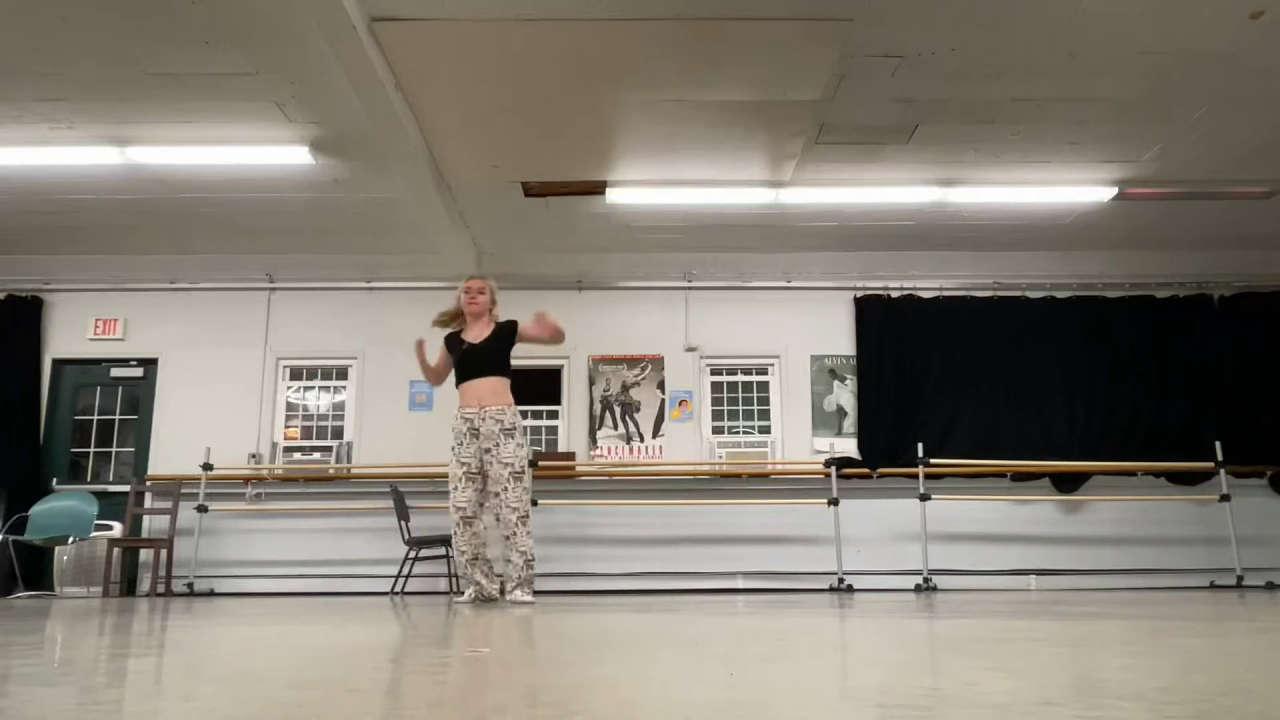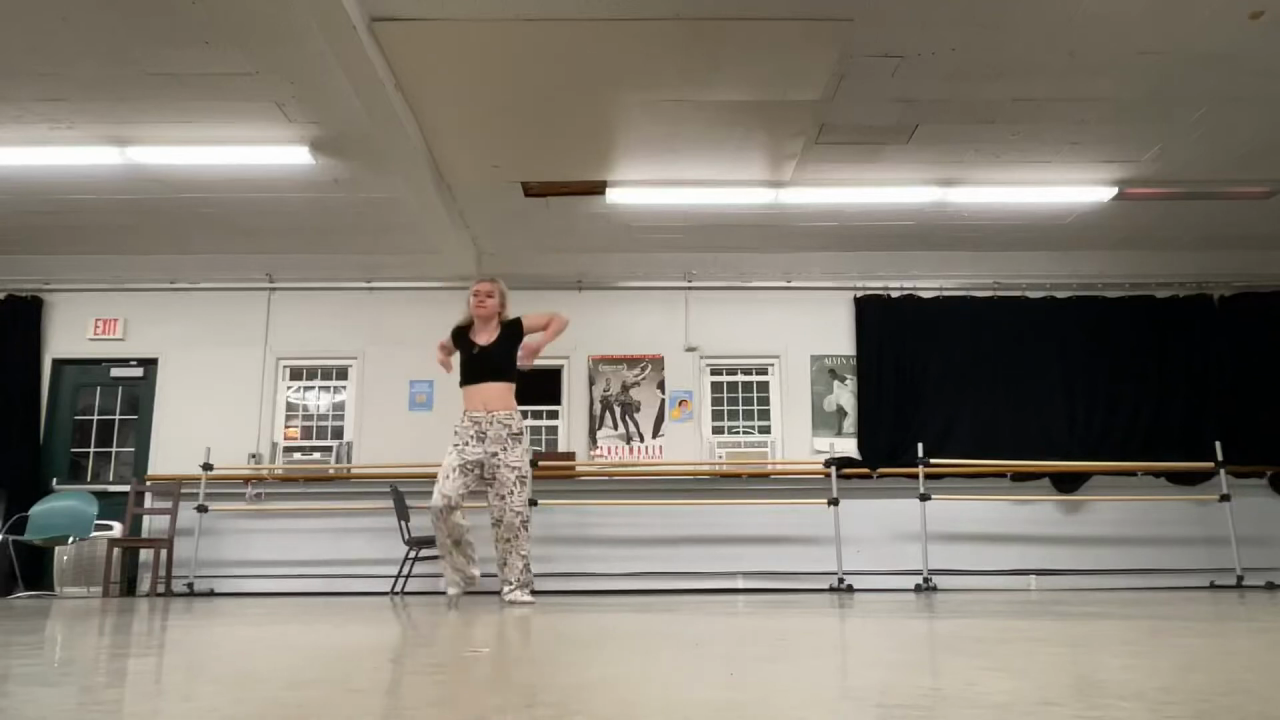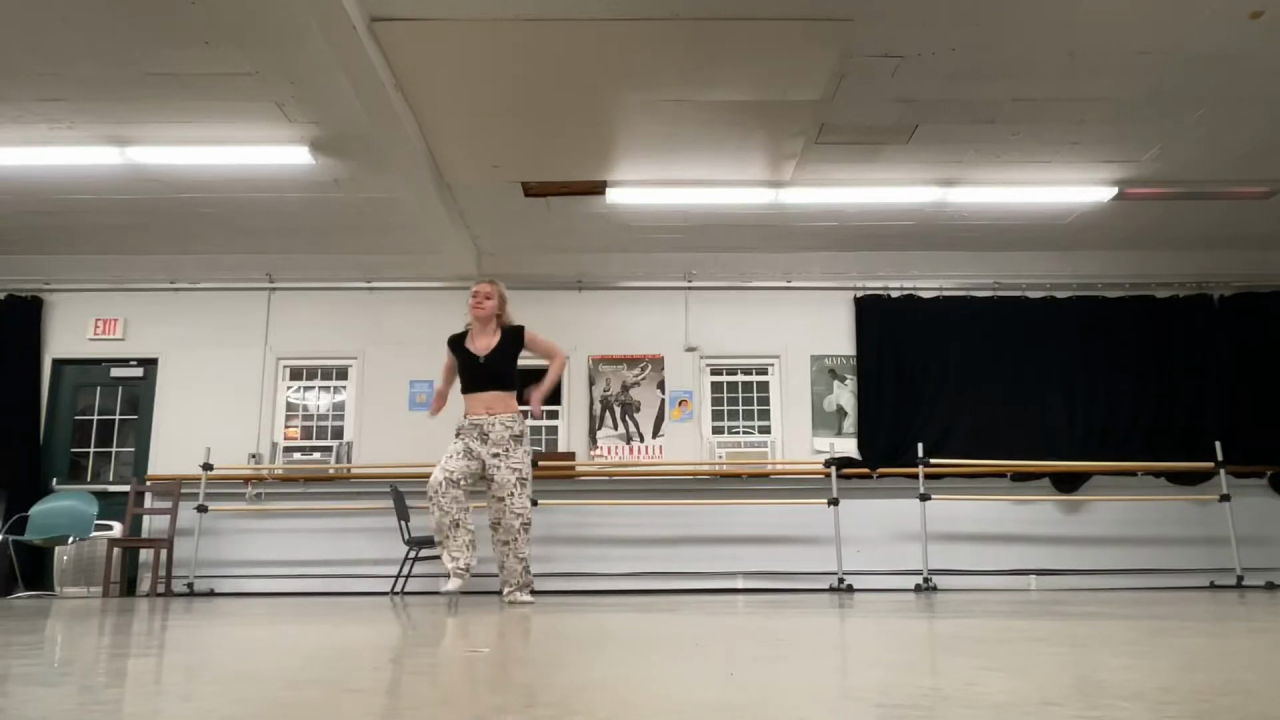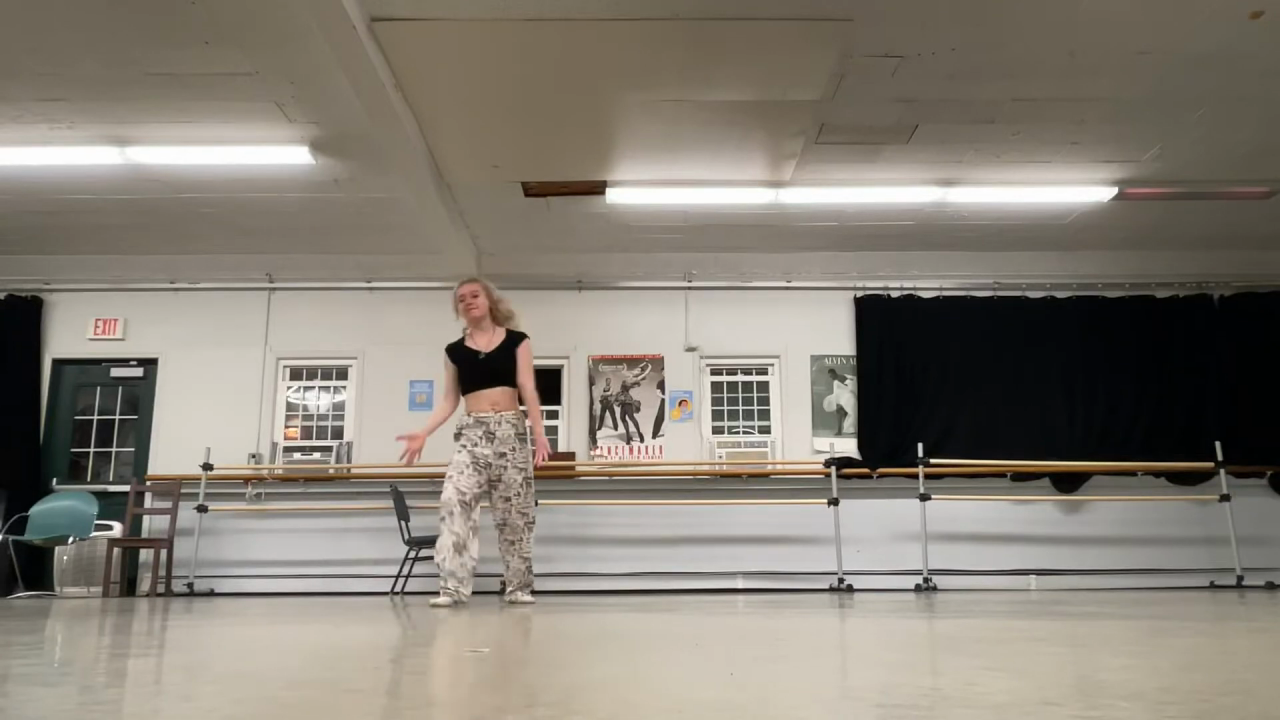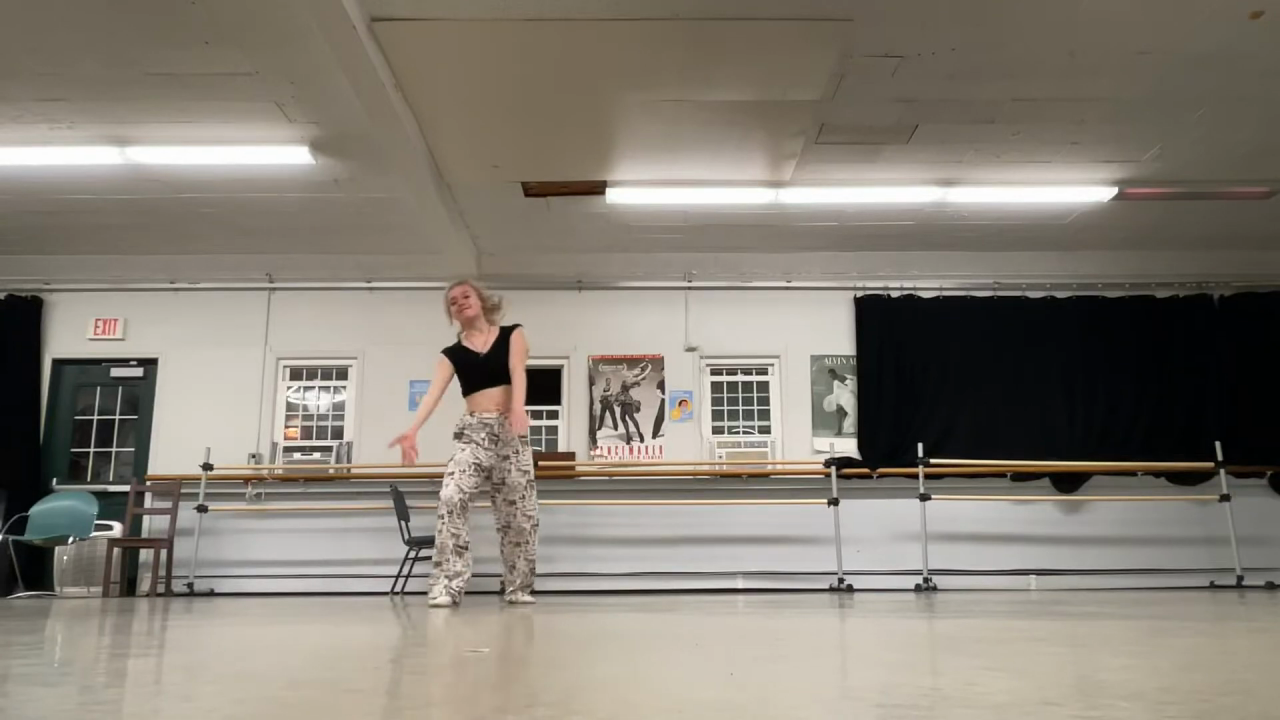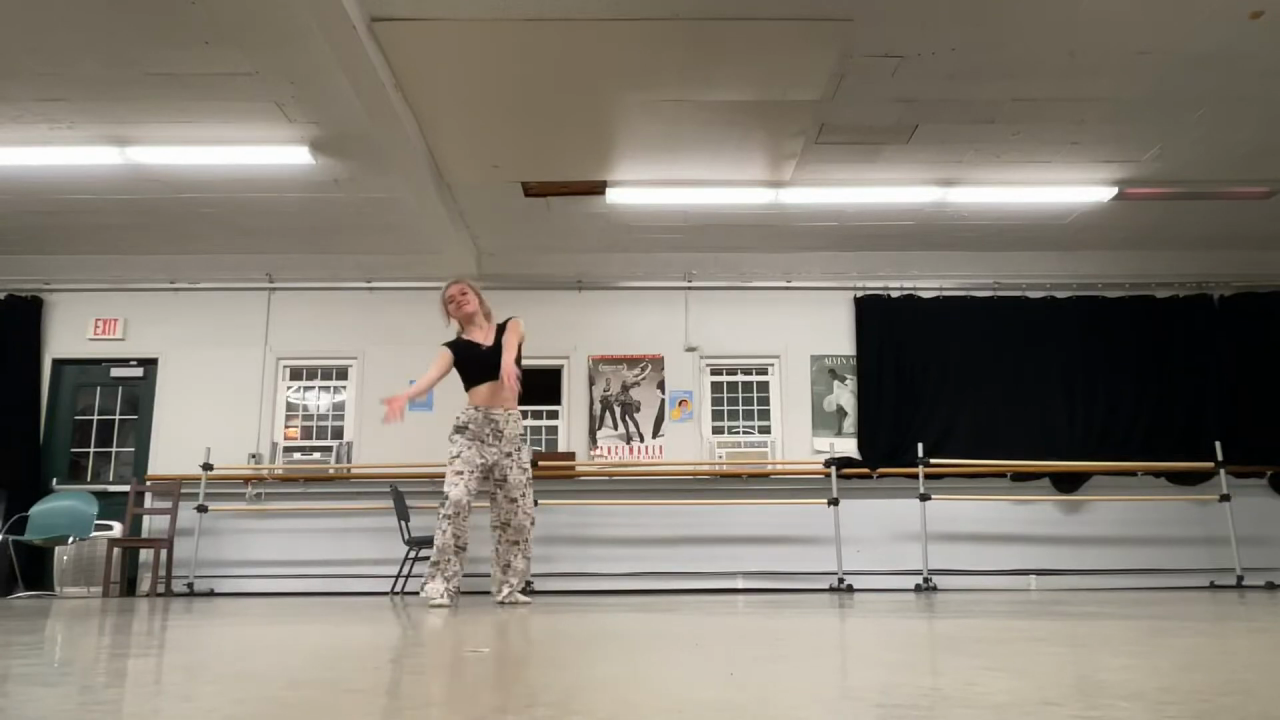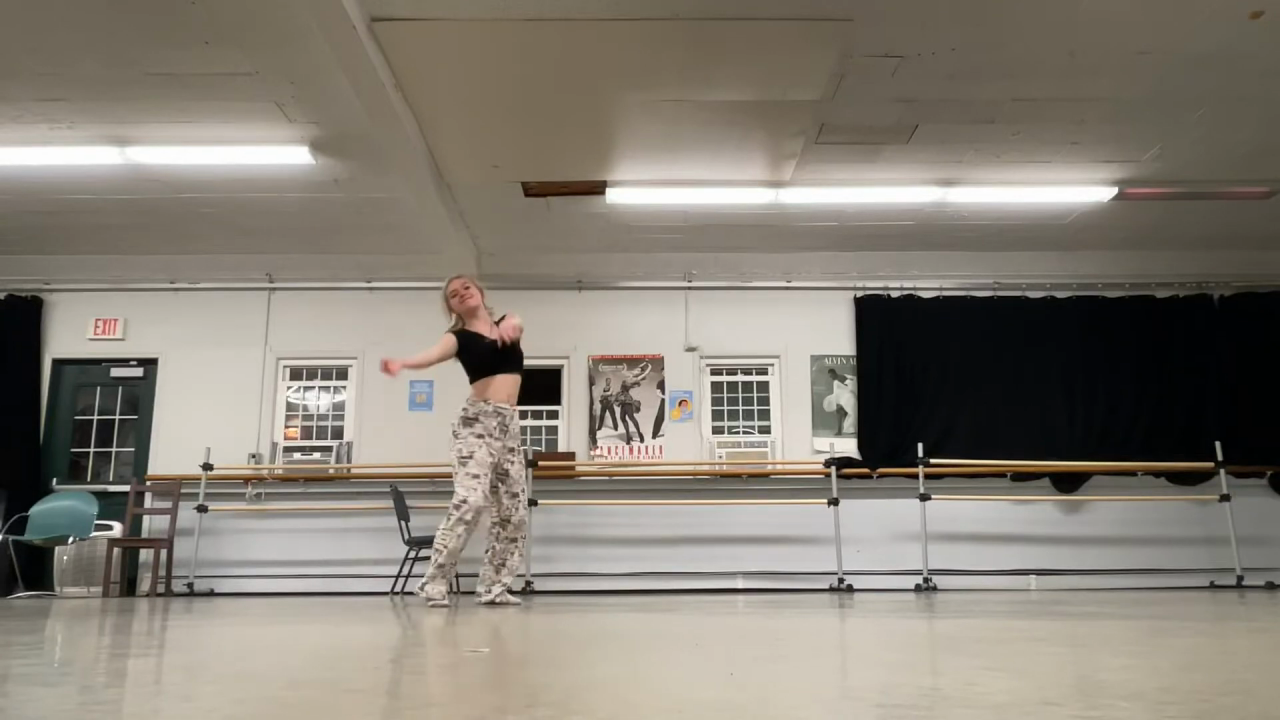
dt=0.1s
person 1, frame 1
left shoulder: (507, 330)
right shoulder: (452, 338)
left elbow: (556, 337)
right elbow: (436, 379)
left wrist: (548, 325)
right wrist: (422, 358)
left hip: (502, 424)
right hip: (465, 426)
left knee: (512, 508)
right knee: (465, 512)
left ankle: (518, 585)
right ankle: (480, 584)
person 1, frame 2
left shoulder: (514, 329)
right shoulder: (461, 333)
left elbow: (560, 319)
right elbow: (444, 348)
left wrist: (538, 343)
right wrist: (443, 353)
left hip: (508, 429)
right hip: (469, 429)
left knee: (512, 511)
right knee: (442, 502)
left ankle: (517, 585)
right ankle: (462, 572)
person 1, frame 3
left shoulder: (513, 334)
right shoulder: (457, 342)
left elbow: (558, 356)
left wrist: (540, 390)
right wrist: (440, 395)
left hip: (510, 434)
right hip: (470, 432)
left knee: (510, 515)
right knee: (440, 485)
left ankle: (516, 586)
right ankle: (459, 569)
person 1, frame 4
left shoulder: (516, 340)
right shoulder: (455, 350)
left elbow: (528, 389)
right elbow: (449, 403)
left wrist: (539, 433)
right wrist: (423, 434)
left hip: (512, 432)
right hip: (472, 434)
left knee: (516, 516)
right knee: (454, 500)
left ankle: (519, 587)
right ankle: (453, 586)
person 1, frame 5
left shoulder: (513, 334)
right shoulder: (452, 354)
left elbow: (518, 375)
right elbow: (434, 393)
left wrist: (519, 411)
right wrist: (413, 430)
left hip: (512, 435)
right hip: (473, 434)
left knee: (521, 515)
right knee: (452, 500)
left ankle: (518, 587)
right ankle: (446, 587)
person 1, frame 6
left shoulder: (510, 327)
right shoulder: (453, 348)
left elbow: (510, 348)
right elbow: (430, 377)
left wrist: (509, 364)
right wrist: (403, 398)
left hip: (508, 431)
right hip: (472, 429)
left knee: (517, 514)
right knee: (455, 500)
left ankle: (509, 587)
right ankle: (441, 586)
person 1, frame 7
left shoulder: (504, 325)
right shoulder: (458, 336)
left elbow: (515, 330)
right elbow: (430, 357)
left wrist: (510, 328)
right wrist: (402, 364)
left hip: (509, 425)
right hip: (476, 421)
left knee: (512, 511)
right knee: (469, 502)
left ankle: (493, 587)
right ankle: (433, 584)
